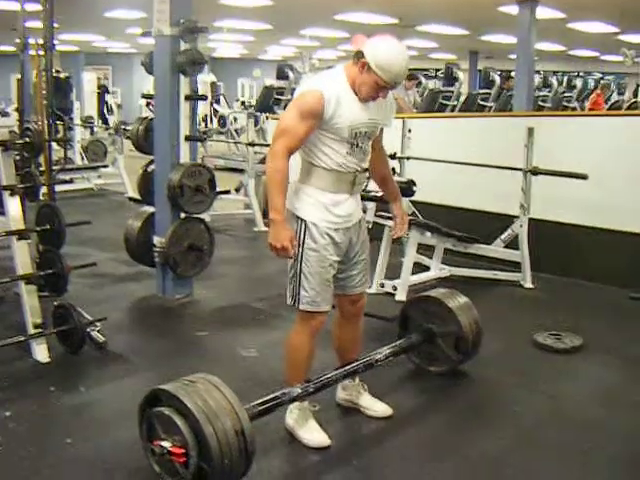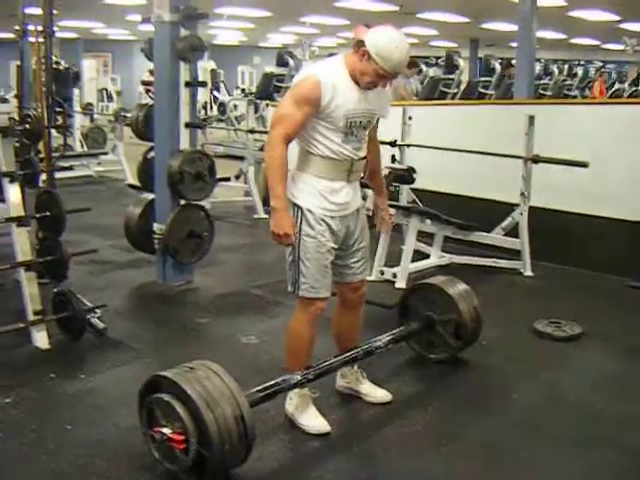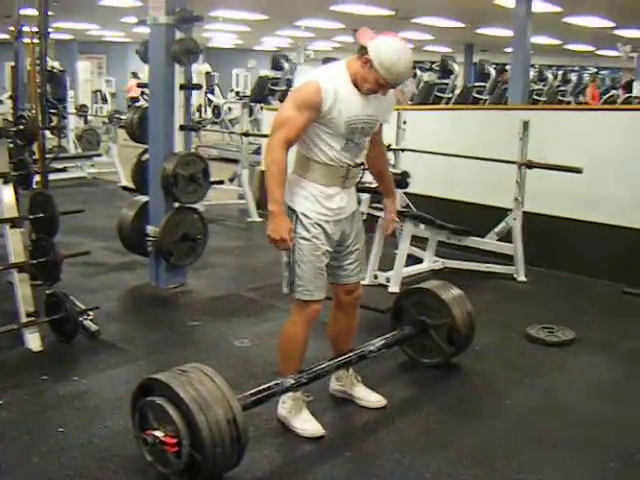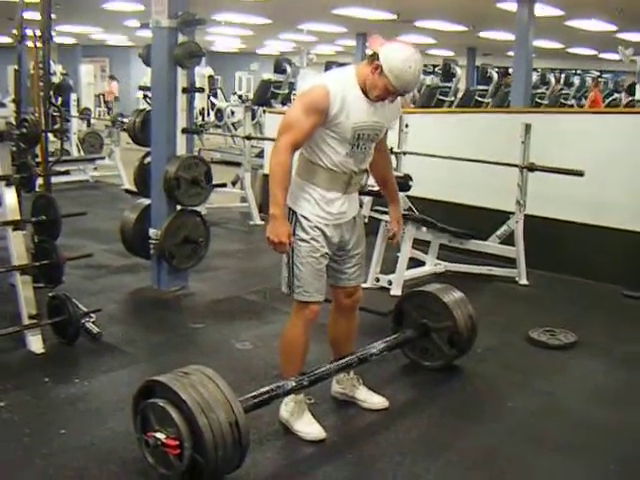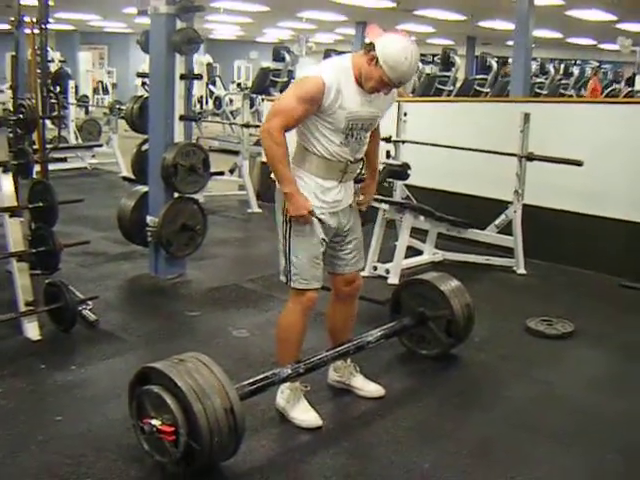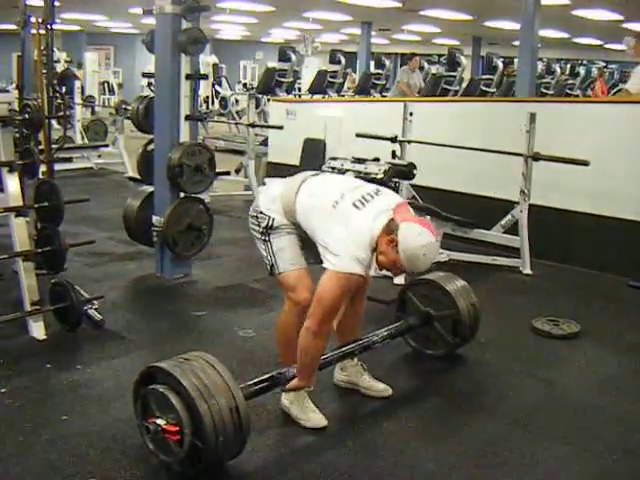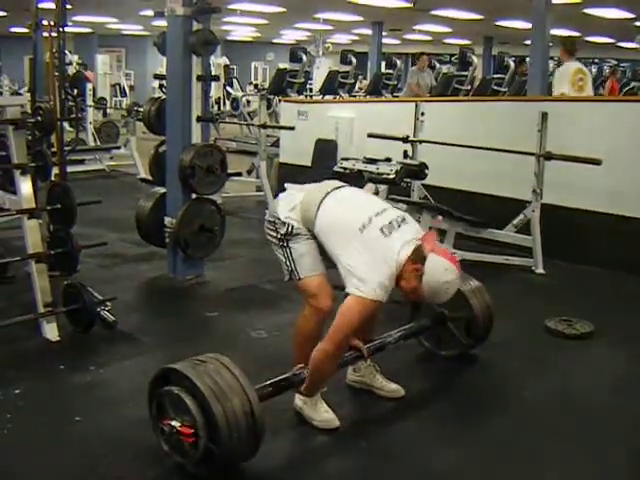
dt=0.7s
person 1, frame 1
left shoulder: (380, 100)
right shoulder: (319, 93)
right elbow: (278, 153)
left wrist: (395, 200)
right wrist: (278, 220)
left hip: (353, 214)
right hip: (315, 216)
left knee: (353, 306)
right knee: (311, 316)
left ankle: (350, 387)
right ankle: (297, 408)
person 1, frame 2
left shoulder: (379, 90)
right shoulder: (317, 81)
right elbow: (277, 140)
left wrist: (381, 195)
right wrist: (279, 207)
left hip: (351, 202)
right hip: (312, 204)
left knee: (354, 292)
right knee: (312, 303)
left ankle: (349, 374)
right ankle: (296, 396)
person 1, frame 3
left shoulder: (382, 96)
right shoulder: (318, 86)
right elbow: (277, 144)
left wrist: (390, 196)
right wrist: (276, 212)
left hip: (347, 206)
right hip: (308, 208)
left knee: (349, 296)
right knee: (308, 306)
left ankle: (344, 377)
right ankle: (290, 400)
person 1, frame 4
left shoulder: (388, 105)
right shoulder: (326, 92)
right elbow: (284, 147)
left wrist: (394, 203)
right wrist: (276, 214)
left hip: (348, 212)
right hip: (309, 212)
left knee: (349, 298)
right knee: (308, 308)
left ankle: (345, 380)
right ankle: (292, 401)
person 1, frame 5
left shoulder: (383, 92)
right shoulder: (321, 82)
right elbow: (271, 129)
left wrist: (372, 179)
right wrist: (290, 191)
left hip: (344, 199)
right hip: (306, 199)
left knee: (349, 286)
right knee: (304, 296)
left ankle: (341, 368)
right ankle: (288, 389)
person 1, frame 6
left shoulder: (398, 211)
right shoulder: (352, 255)
right elbow: (316, 325)
left wrist: (339, 300)
right wrist: (303, 383)
left hip: (307, 196)
right hip: (272, 211)
left knee: (358, 282)
right knee: (300, 295)
left ankle: (349, 368)
right ankle: (293, 393)
person 1, frame 7
left shoulder: (418, 239)
right shoulder: (376, 279)
right elbow: (330, 348)
right wrist: (308, 392)
right hip: (289, 215)
right knee: (321, 302)
left ankle: (361, 368)
right ankle: (306, 396)
